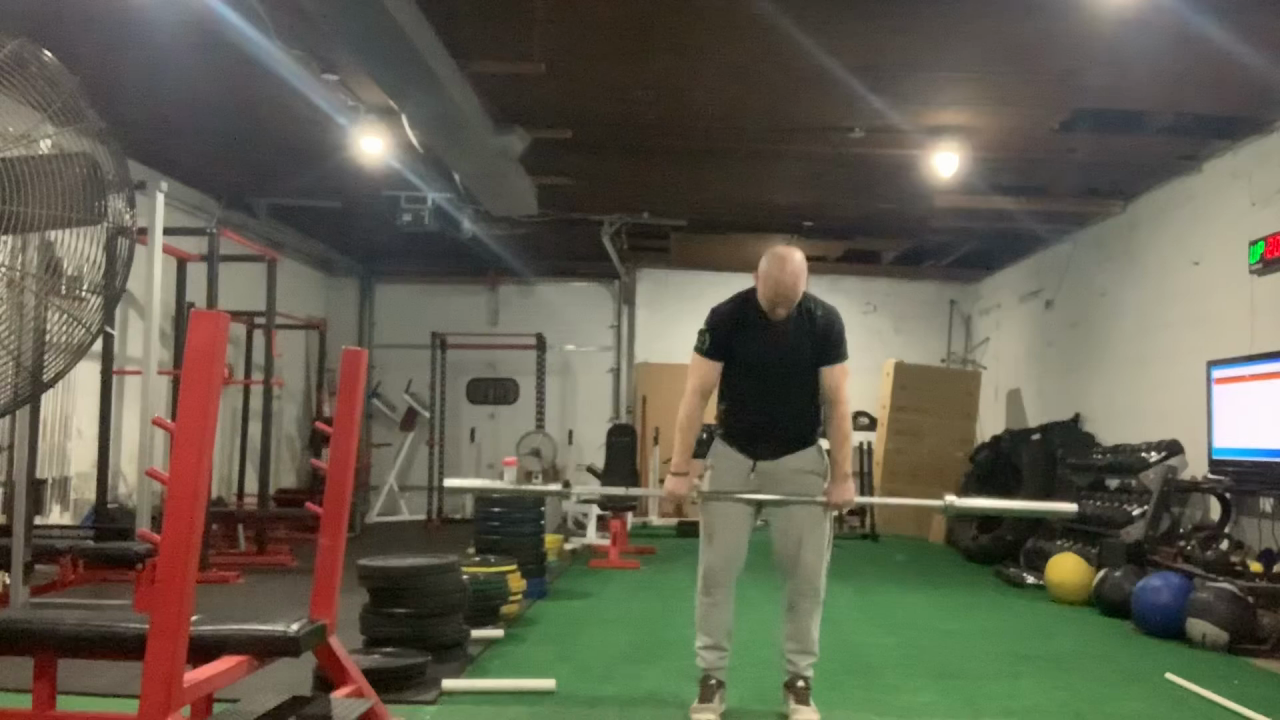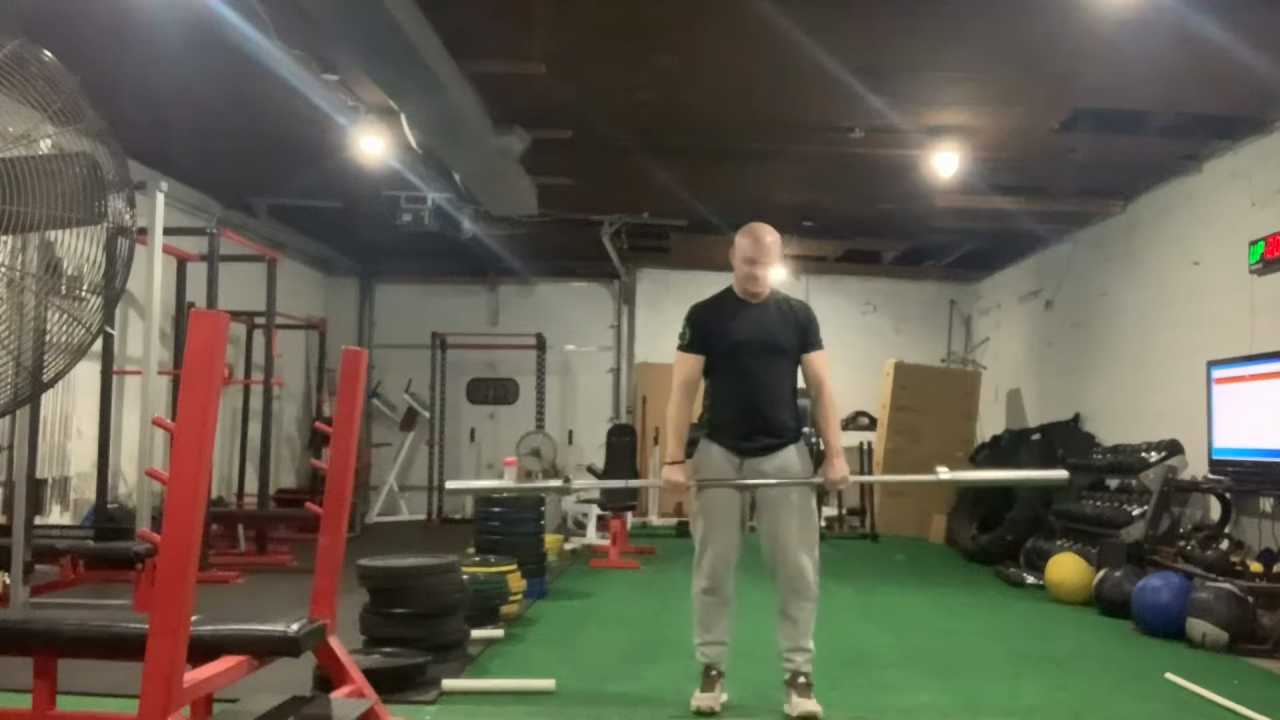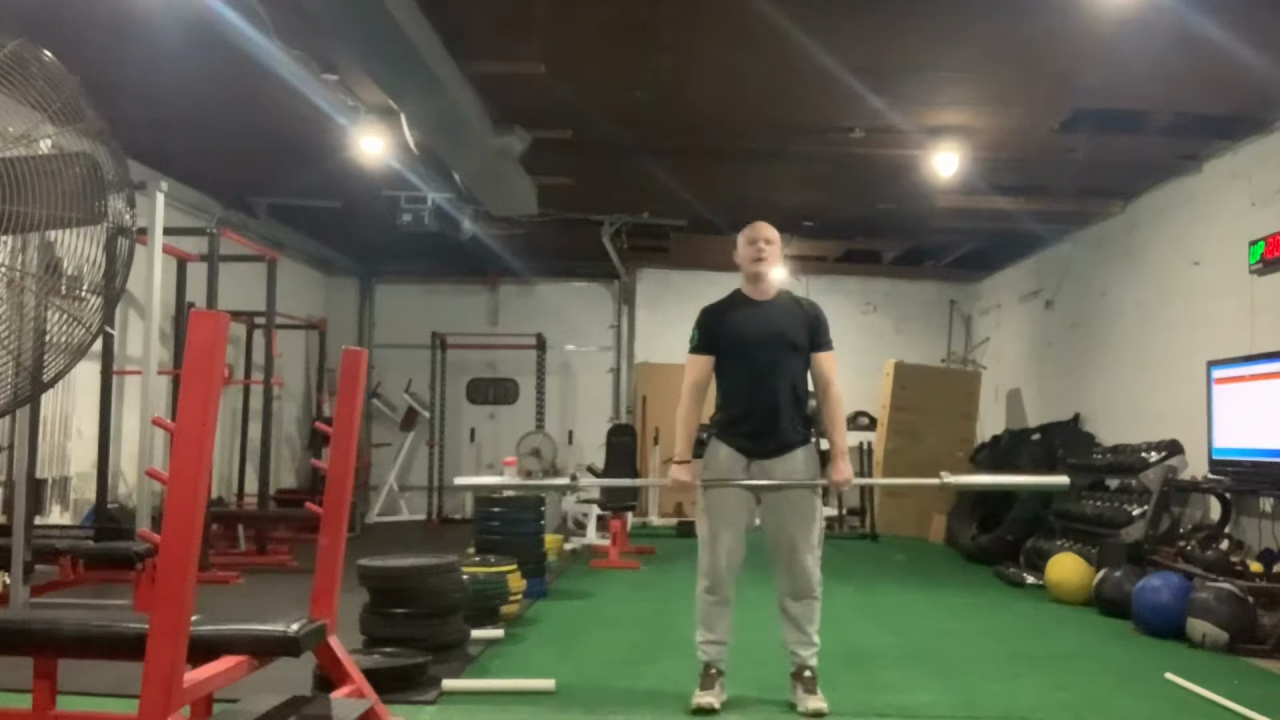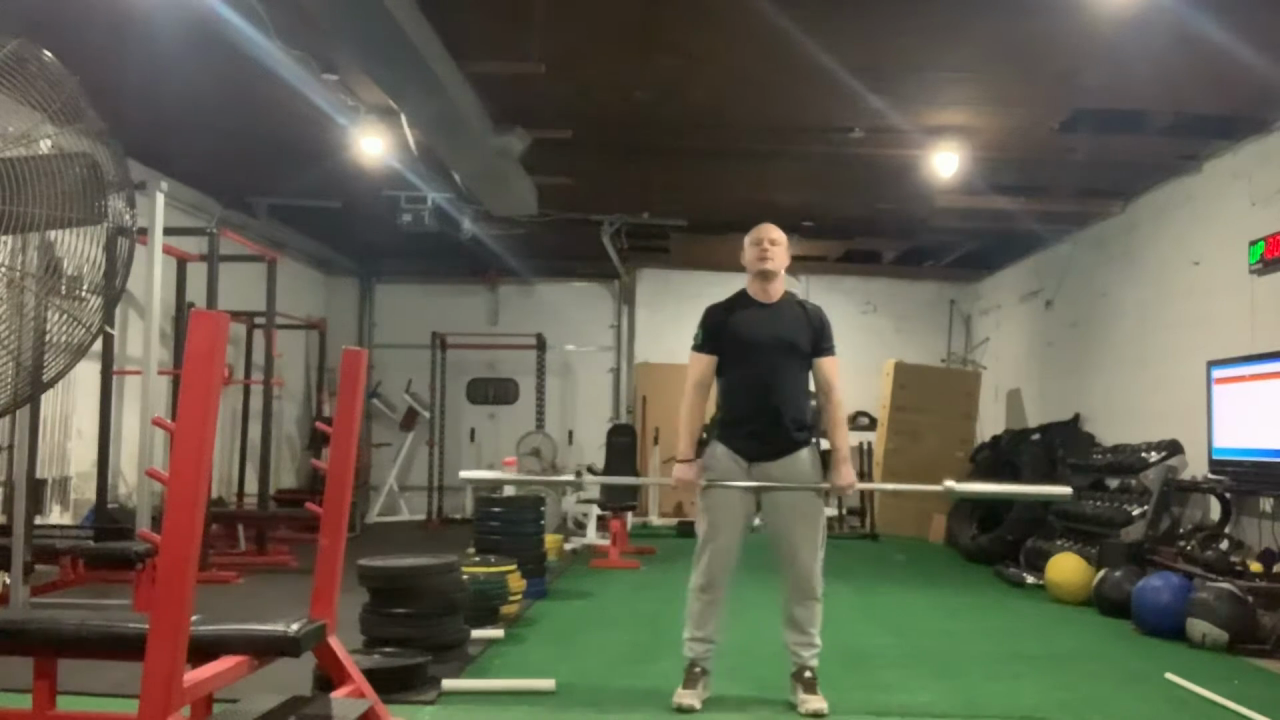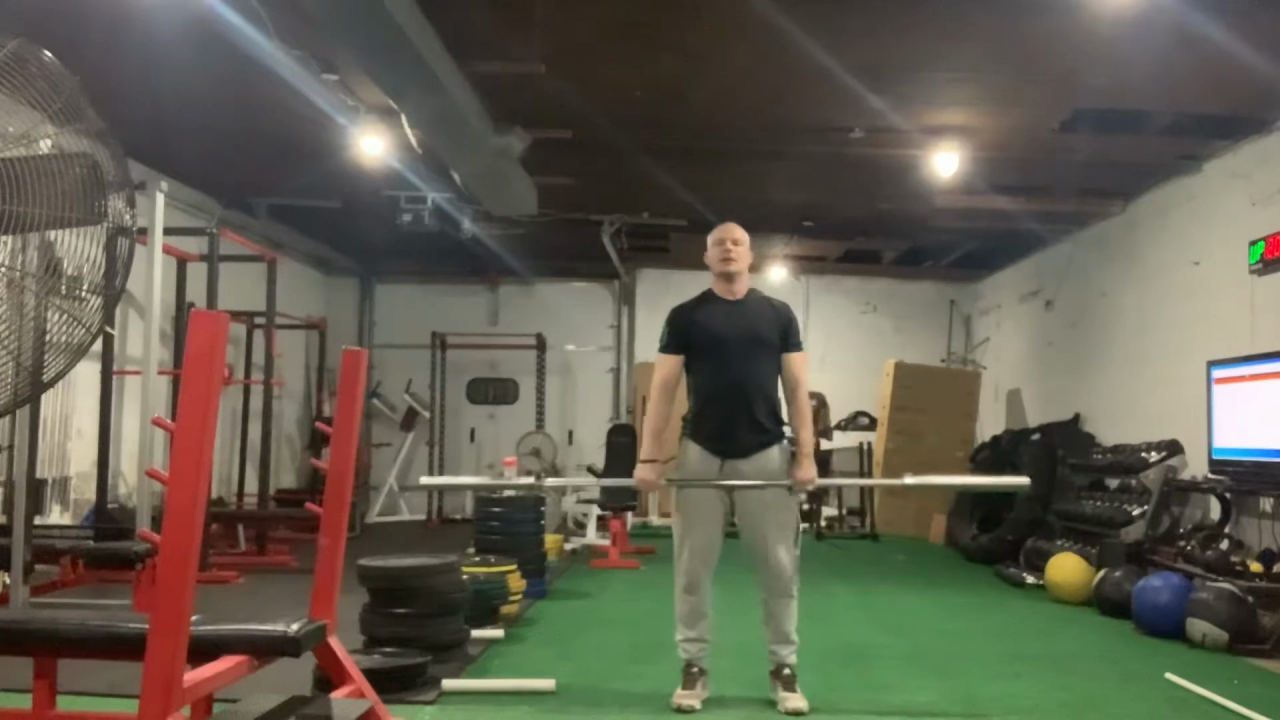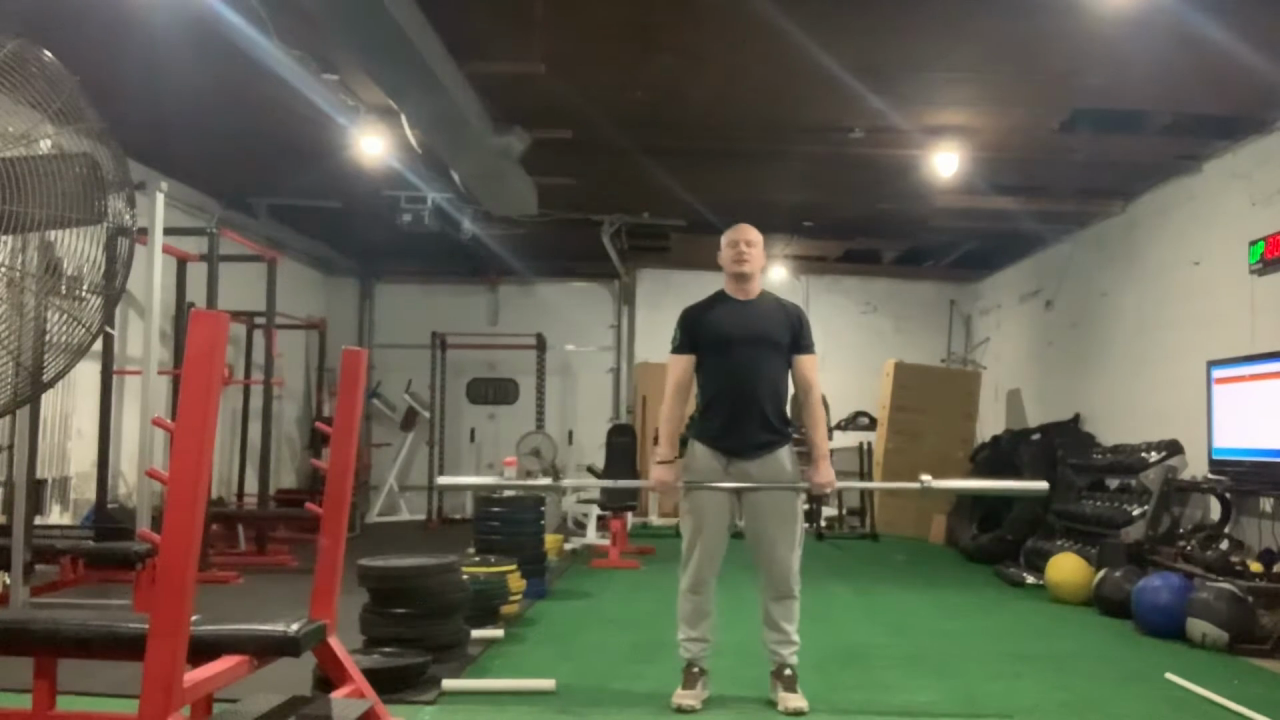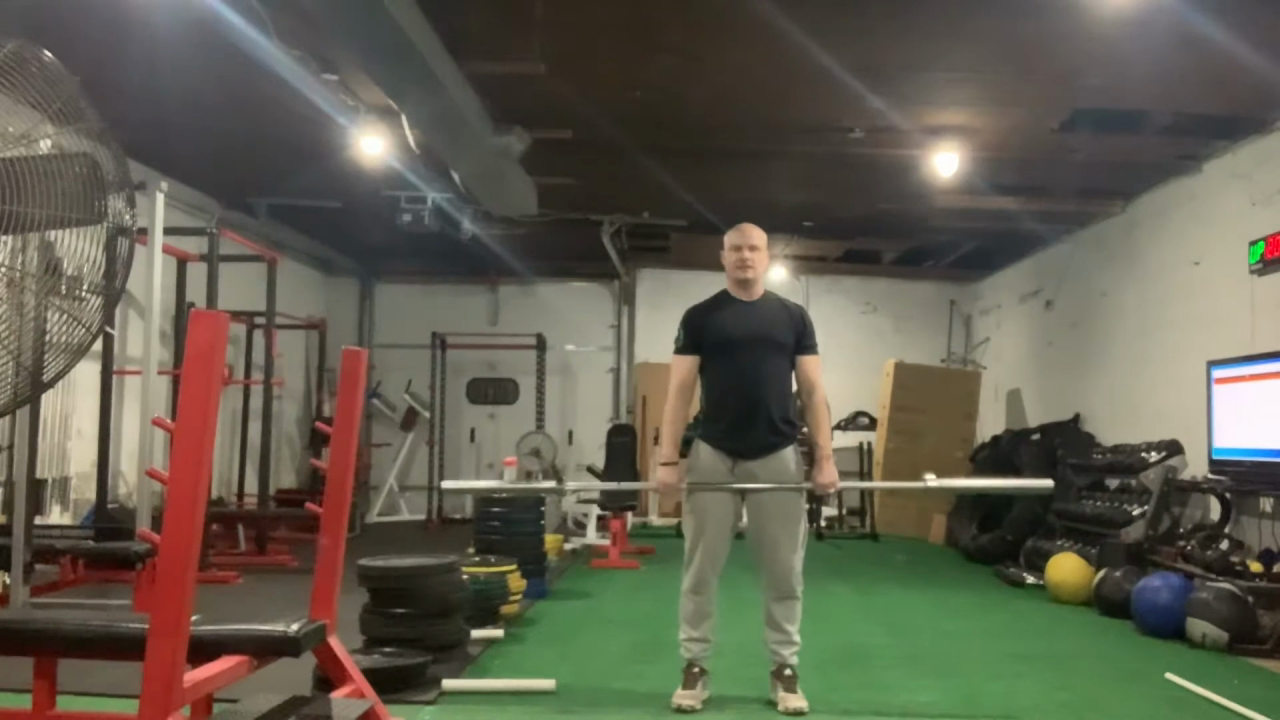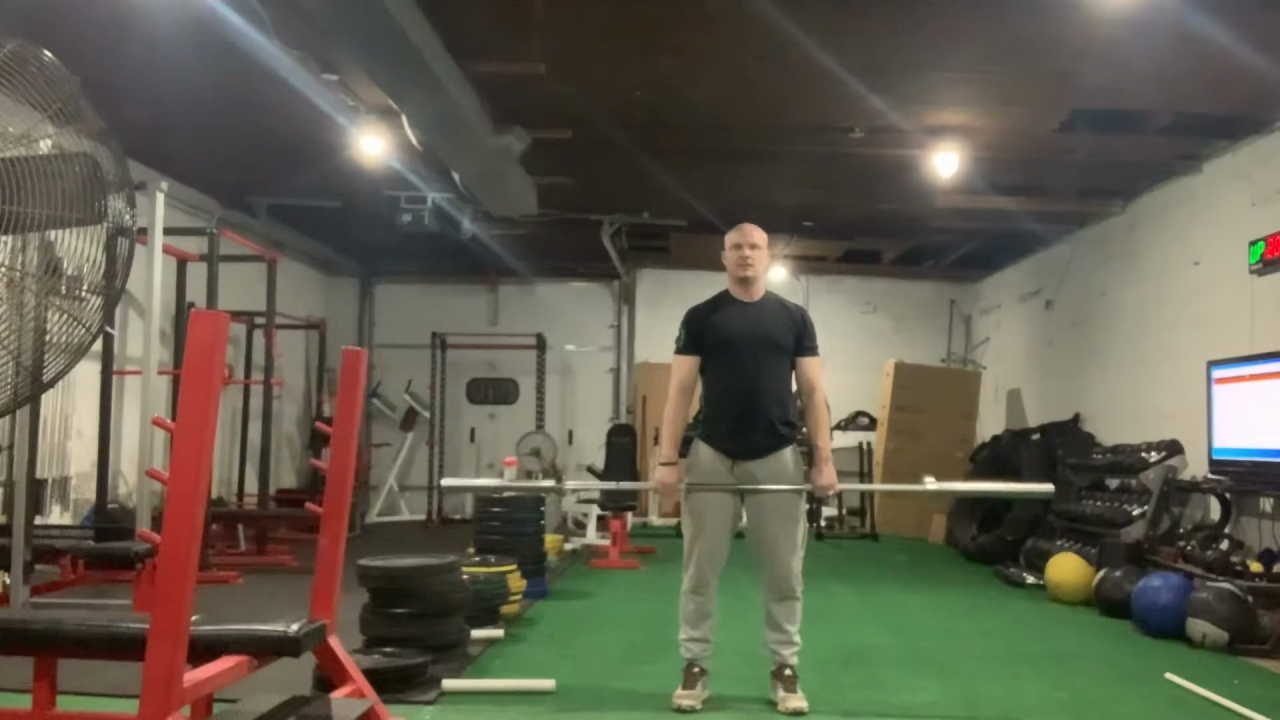
dt=0.5s
person 1, frame 1
left shoulder: (824, 321)
right shoulder: (725, 319)
left elbow: (837, 402)
right elbow: (696, 395)
left wrist: (843, 475)
right wrist: (679, 468)
left hip: (799, 459)
right hip: (733, 454)
left knee: (807, 574)
right knee: (716, 570)
left ankle: (798, 680)
right ankle: (711, 678)
person 1, frame 2
left shoulder: (798, 314)
right shoulder: (705, 315)
left elbow: (820, 386)
right elbow: (683, 388)
left wrist: (835, 453)
right wrist: (674, 458)
left hip: (784, 456)
right hip: (719, 456)
left knee: (798, 572)
right knee: (713, 572)
left ankle: (798, 676)
right ankle: (712, 671)
person 1, frame 3
left shoulder: (807, 313)
right shoulder: (714, 317)
left elbow: (827, 386)
right elbow: (694, 389)
left wrist: (839, 454)
right wrist: (681, 457)
left hip: (793, 457)
right hip: (728, 456)
left knee: (801, 570)
right knee: (716, 569)
left ankle: (804, 669)
right ankle: (712, 669)
person 1, frame 4
left shoulder: (811, 317)
right shoulder: (720, 316)
left elbow: (829, 391)
right elbow: (697, 388)
left wrist: (842, 459)
right wrist: (684, 457)
left hip: (794, 459)
right hip: (728, 457)
left knee: (804, 573)
right knee: (710, 569)
left ankle: (804, 671)
right ankle: (696, 666)
person 1, frame 5
left shoulder: (778, 314)
right shoulder: (685, 316)
left elbow: (797, 388)
right elbow: (663, 387)
left wrist: (805, 454)
right wrist: (649, 457)
left hip: (765, 456)
right hip: (701, 456)
left knee: (779, 569)
right knee: (693, 569)
left ankle: (783, 668)
right ankle: (694, 667)
person 1, frame 6
left shoulder: (789, 315)
right shoulder: (697, 316)
left elbow: (809, 389)
right elbow: (677, 389)
left wrist: (821, 457)
right wrist: (664, 457)
left hip: (773, 457)
right hip: (707, 456)
left knee: (781, 572)
right knee: (698, 570)
left ankle: (784, 669)
right ankle: (694, 667)
person 1, frame 7
left shoulder: (792, 316)
right shoulder: (700, 317)
left elbow: (812, 390)
right elbow: (680, 390)
left wrist: (824, 457)
right wrist: (667, 459)
left hip: (778, 458)
right hip: (712, 456)
left knee: (784, 573)
right knee: (701, 570)
left ankle: (784, 669)
right ankle: (694, 668)
person 1, frame 8
left shoulder: (794, 317)
right shoulder: (701, 317)
left elbow: (812, 391)
right elbow: (680, 390)
left wrist: (823, 459)
right wrist: (667, 459)
left hip: (777, 458)
right hip: (712, 457)
left knee: (784, 574)
right knee: (700, 571)
left ankle: (784, 669)
right ankle: (695, 667)
